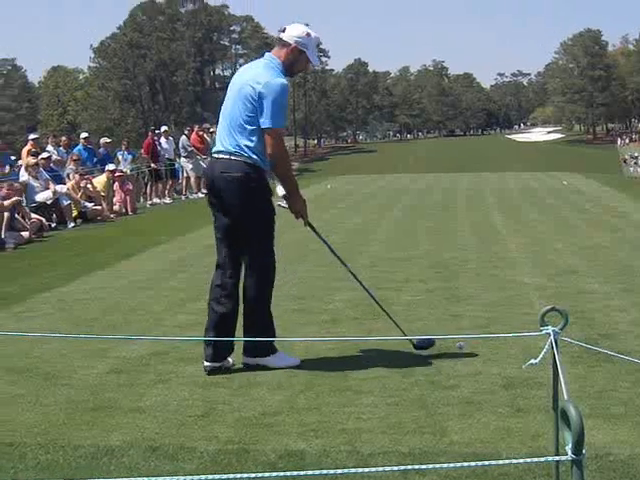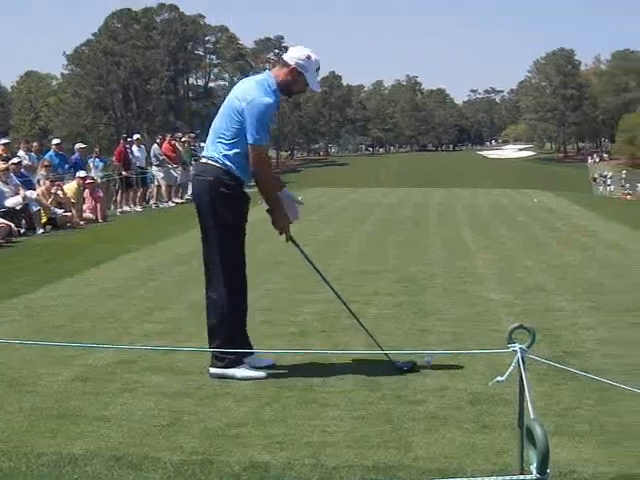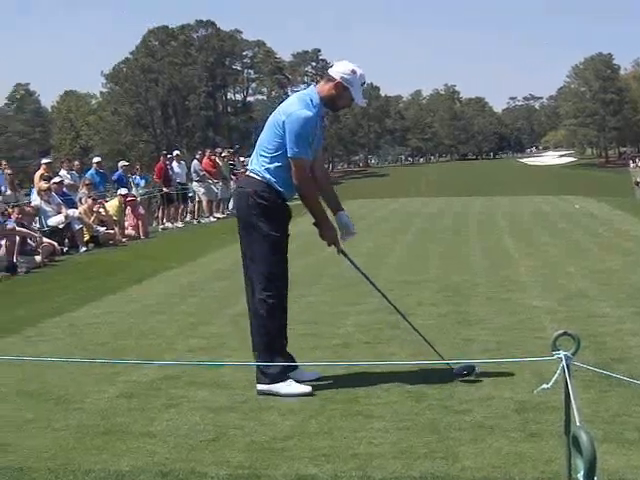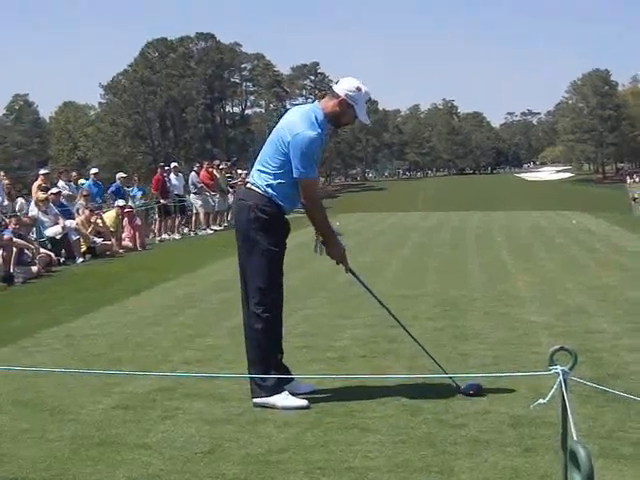
dt=0.4s
person 1, frame 1
left shoulder: (248, 70)
right shoulder: (275, 83)
right elbow: (274, 149)
left wrist: (281, 185)
right wrist: (294, 195)
left hip: (218, 168)
right hip: (243, 176)
left knee: (228, 264)
right knee: (259, 265)
left ankle: (217, 350)
right ankle: (258, 347)
person 1, frame 2
left shoulder: (254, 86)
right shoulder: (262, 99)
left elbow: (256, 157)
right elbow: (257, 165)
left wrist: (281, 192)
right wrist: (277, 210)
left hip: (217, 182)
right hip: (219, 184)
left knee: (230, 272)
right knee: (227, 275)
left ankle: (236, 348)
right ankle: (225, 358)
person 1, frame 3
left shoulder: (311, 109)
right shoulder: (302, 113)
left elbow: (317, 170)
right elbow: (301, 179)
left wrist: (339, 212)
right wrist: (323, 223)
left hip: (267, 199)
right hip: (260, 198)
left knee: (274, 286)
right knee: (266, 287)
left ankle: (280, 362)
right ankle: (270, 374)
person 1, frame 4
left shoulder: (306, 114)
right shoulder: (307, 133)
left elbow: (307, 191)
right elbow: (309, 197)
left wrist: (326, 230)
right wrist: (331, 242)
left hip: (263, 211)
right hip: (259, 213)
left knee: (269, 299)
right knee: (262, 300)
left ankle: (276, 374)
right ankle: (266, 387)
